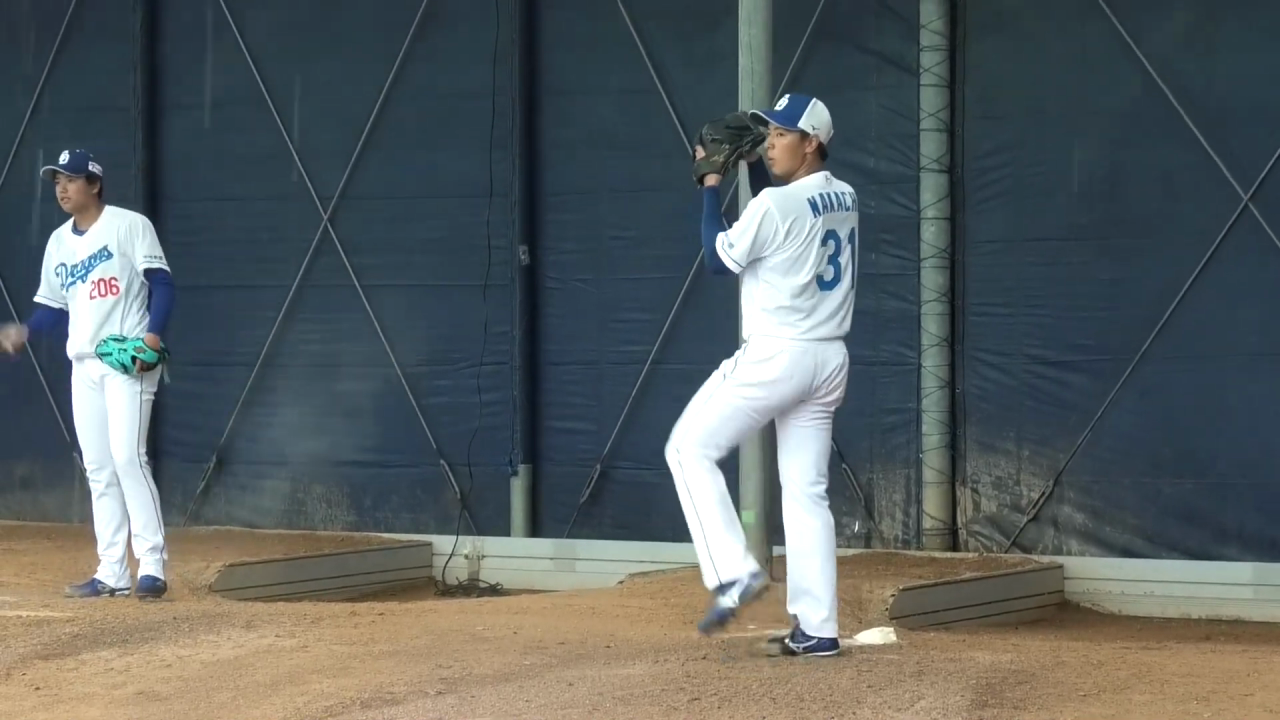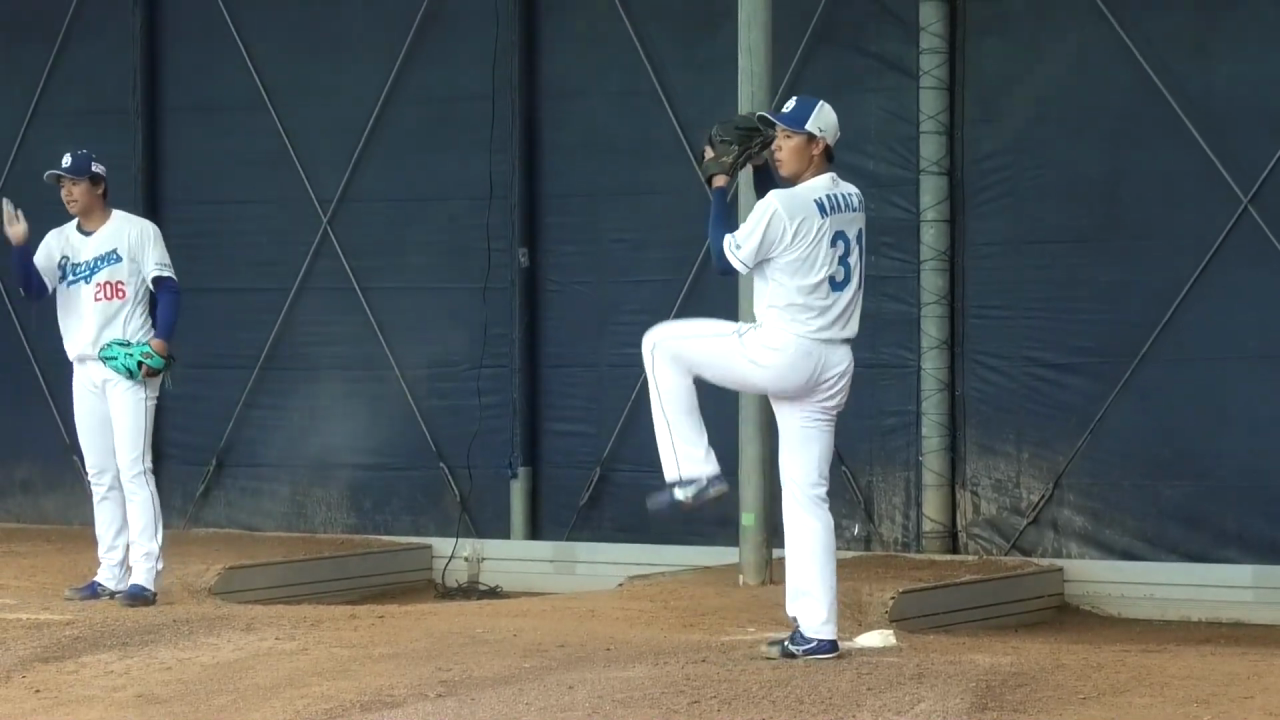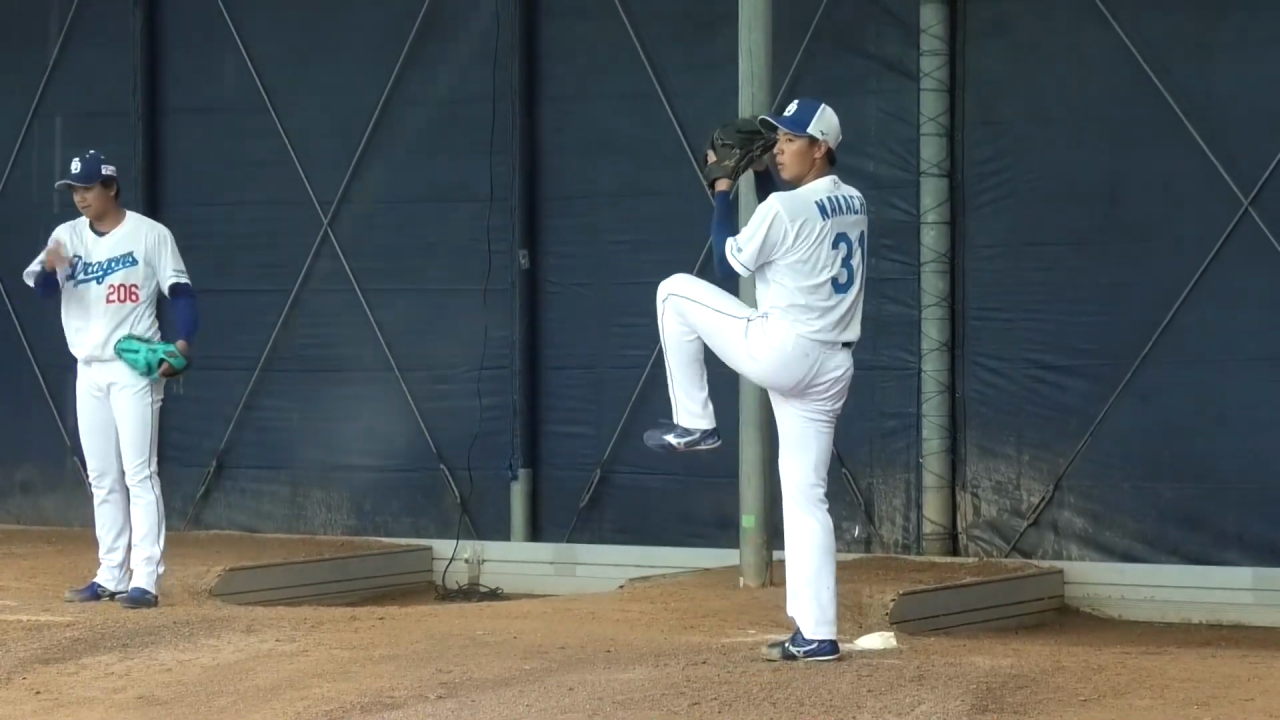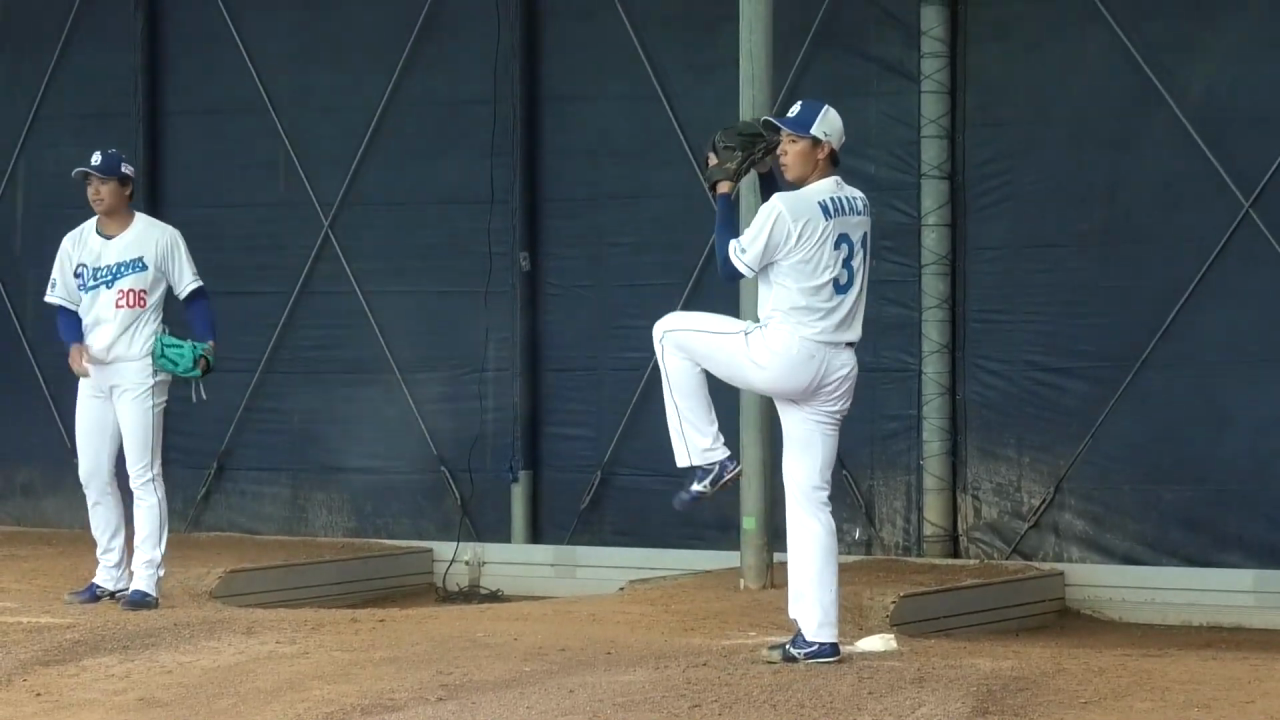
dt=0.2s
person 1, frame 1
left shoulder: (777, 202)
right shoulder: (844, 198)
left elbow: (720, 258)
left wrist: (711, 185)
right wrist: (754, 168)
left hip: (776, 356)
right hip: (829, 359)
left knee: (688, 450)
right knee: (807, 495)
left ankle: (734, 571)
right ankle: (816, 627)
person 1, frame 2
left shoulder: (783, 205)
right shoulder: (851, 199)
left elbow: (726, 258)
left wrist: (719, 185)
right wrist: (758, 168)
left hip: (781, 352)
right hip: (833, 362)
left knee: (663, 343)
right knee: (807, 495)
left ankle: (694, 474)
right ankle: (816, 630)
person 1, frame 3
left shoulder: (785, 207)
right shoulder: (854, 203)
left elbow: (729, 261)
left wrist: (723, 187)
right wrist: (760, 174)
left hip: (780, 349)
right hip: (832, 366)
left knee: (675, 291)
right knee: (806, 495)
left ankle: (694, 423)
right ankle: (816, 633)
person 1, frame 4
left shoulder: (787, 207)
right shoulder: (857, 205)
left elbow: (731, 265)
left wrist: (724, 191)
right wrist: (762, 174)
left hip: (783, 354)
right hip: (835, 368)
left knee: (672, 331)
right knee: (809, 498)
left ankle: (707, 457)
right ankle: (818, 635)
person 2, frame 1
left shoulder: (129, 224)
right shoulder: (59, 241)
left elbow: (161, 283)
right elbow: (53, 307)
left wrist: (154, 334)
left hip: (128, 362)
right hip: (84, 367)
left knee: (128, 459)
right knee: (98, 471)
left ankle: (151, 563)
right ankle: (112, 572)
person 2, frame 2
left shoulder: (138, 230)
right shoulder: (58, 240)
left elbow: (167, 289)
left wrist: (161, 339)
right hip: (84, 370)
left knee: (133, 469)
right knee: (100, 476)
left ankle: (144, 575)
right ankle: (111, 574)
person 2, frame 3
left shoulder: (151, 234)
right shoulder: (66, 235)
left elbow: (181, 293)
right elbow: (42, 286)
left wrist: (183, 341)
right wrist: (49, 265)
left hip: (137, 369)
right hip: (89, 372)
left knee: (139, 474)
right knee: (101, 478)
left ankle: (145, 578)
right ankle: (111, 575)
person 2, frame 4
left shoulder: (161, 237)
right shoulder: (75, 241)
left elbow: (194, 295)
right elbow: (62, 304)
left wrist: (206, 342)
right wrist: (73, 345)
left hip: (141, 372)
right hip: (94, 374)
left knee: (143, 477)
right knee: (93, 476)
left ankle: (146, 580)
right ankle: (111, 575)
